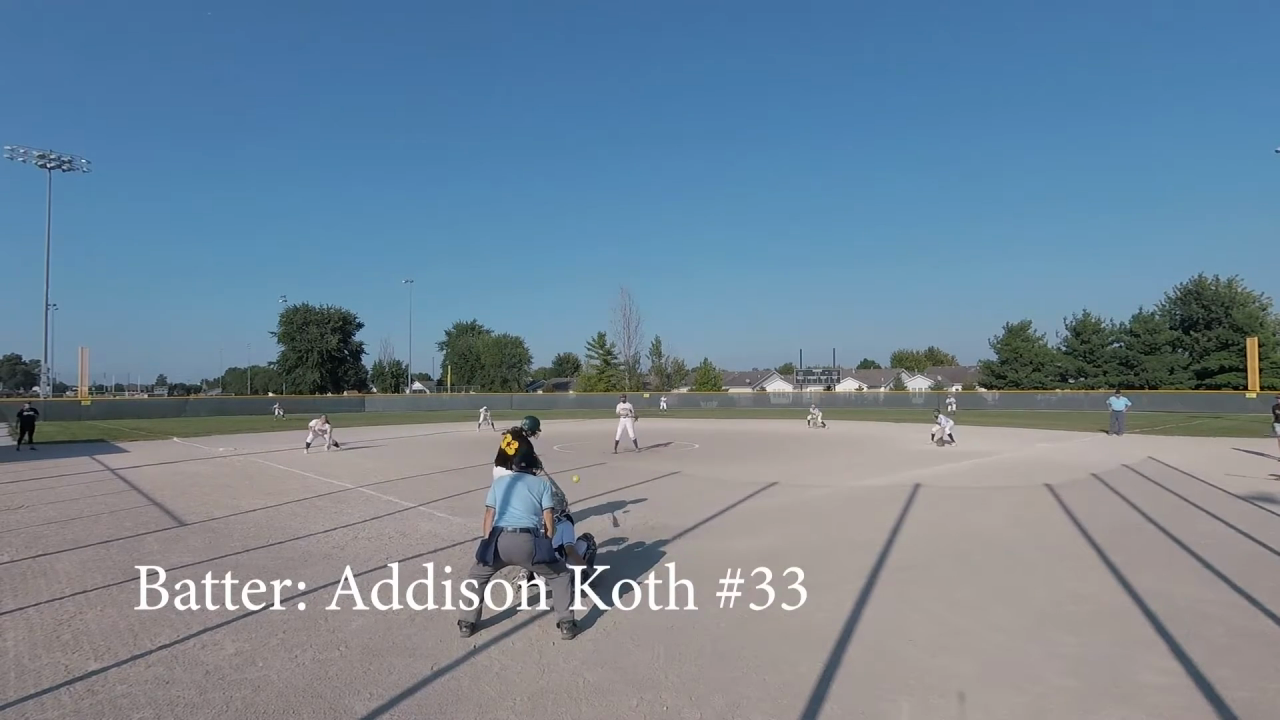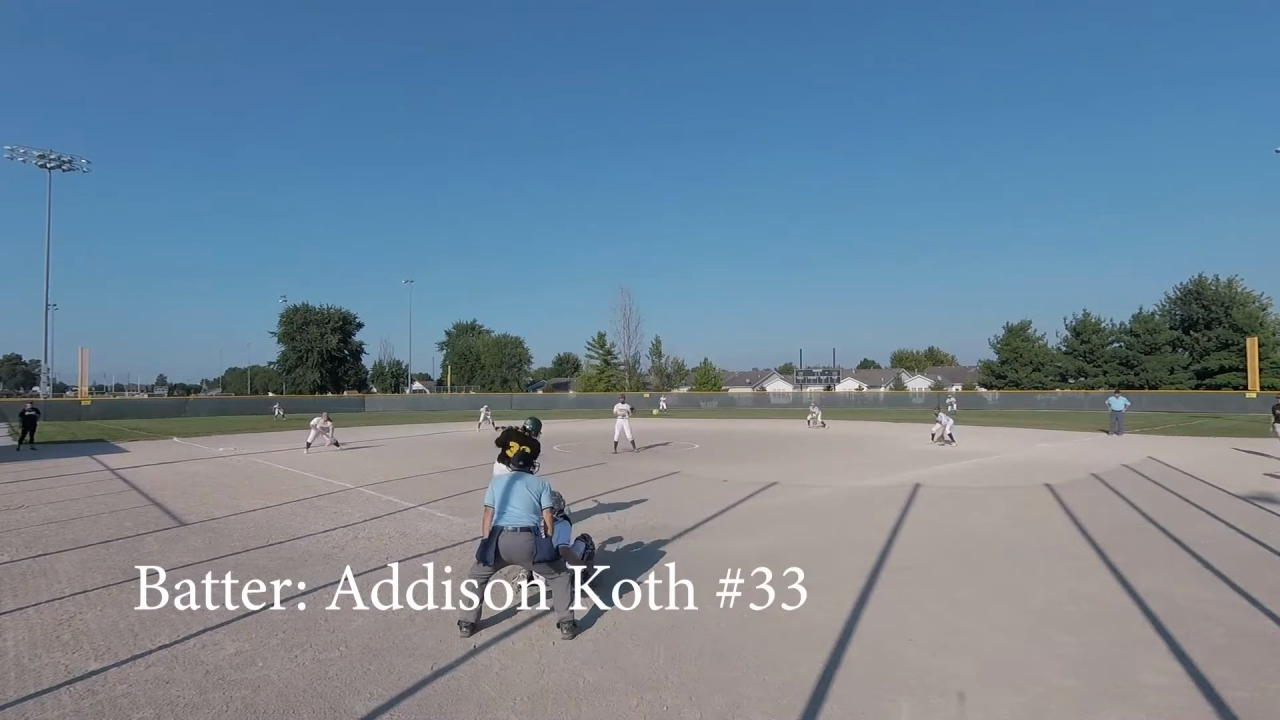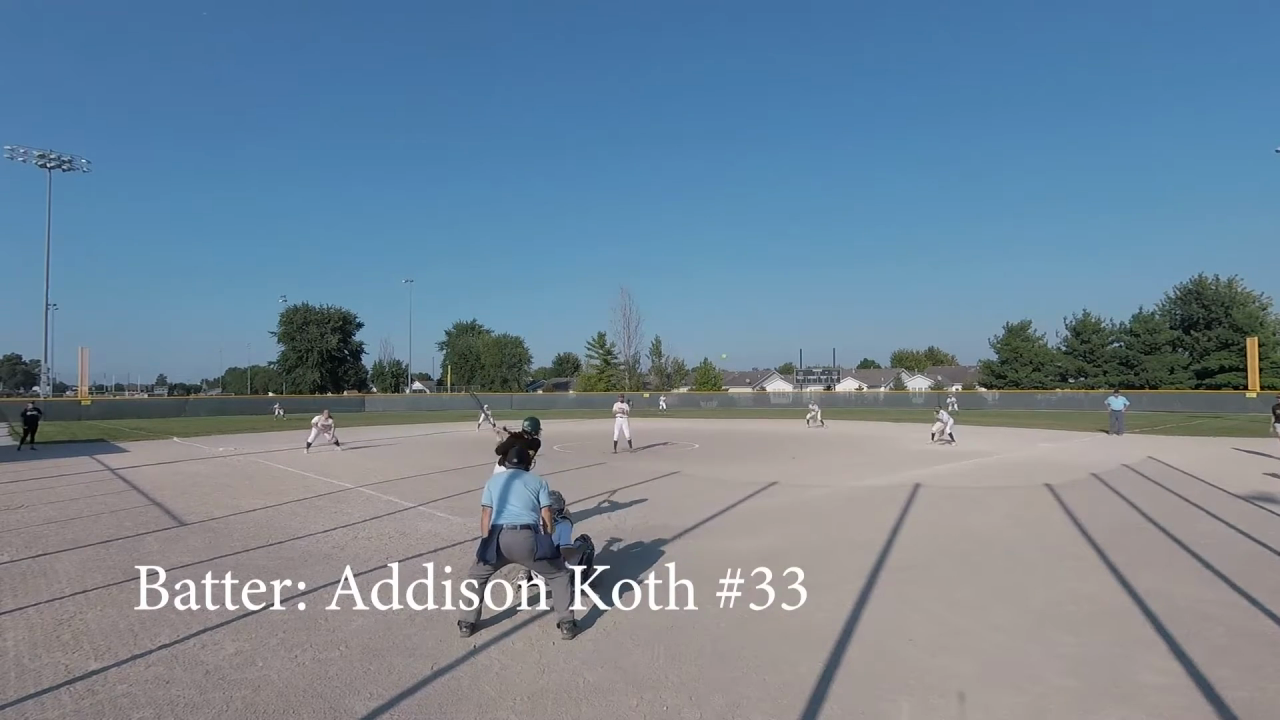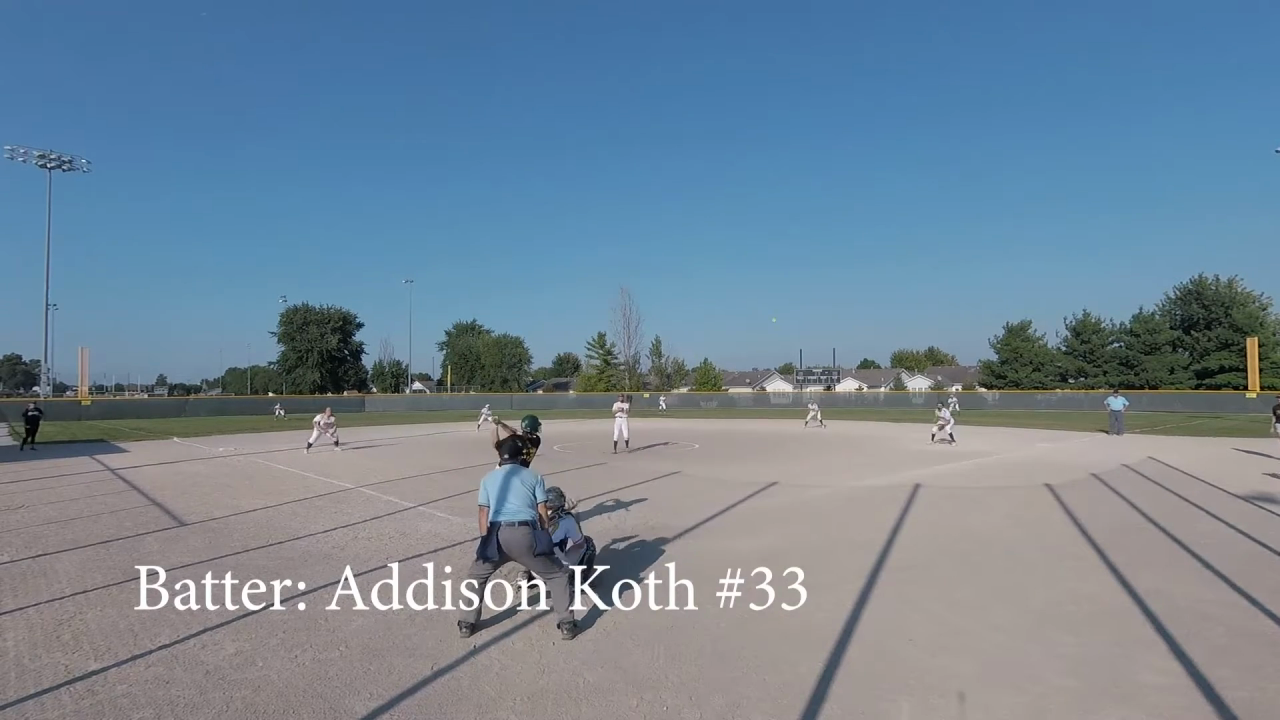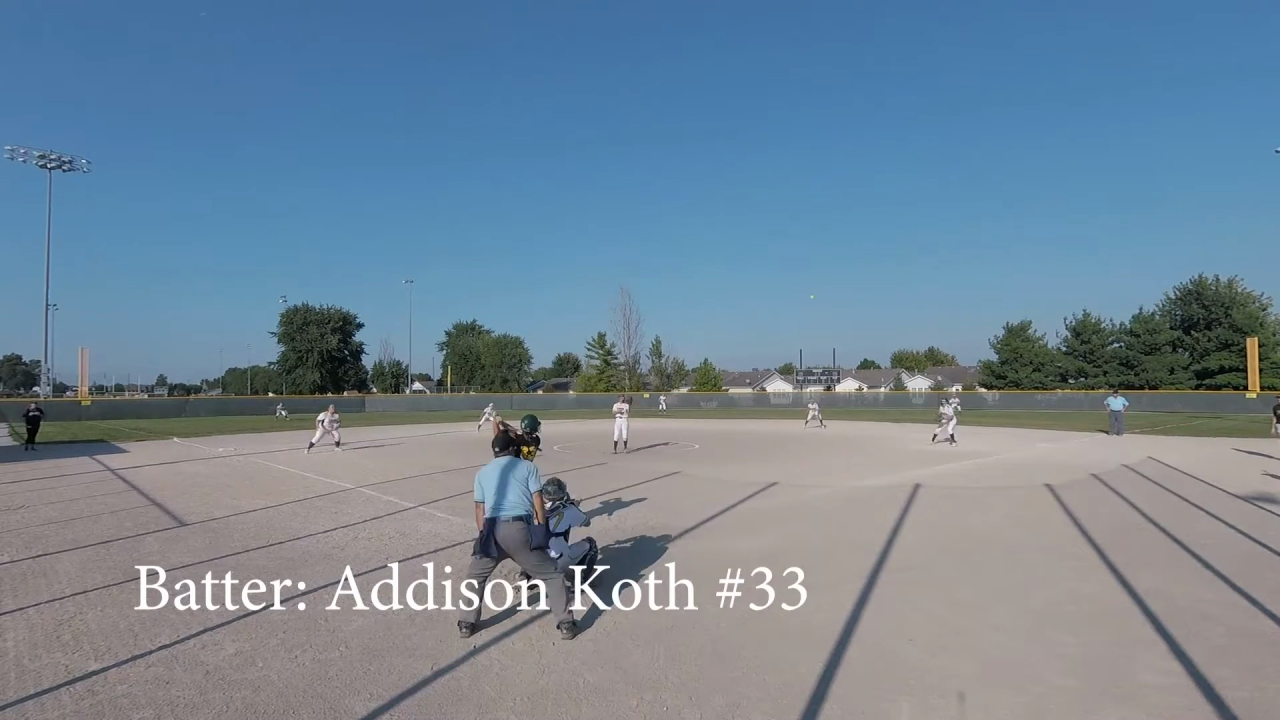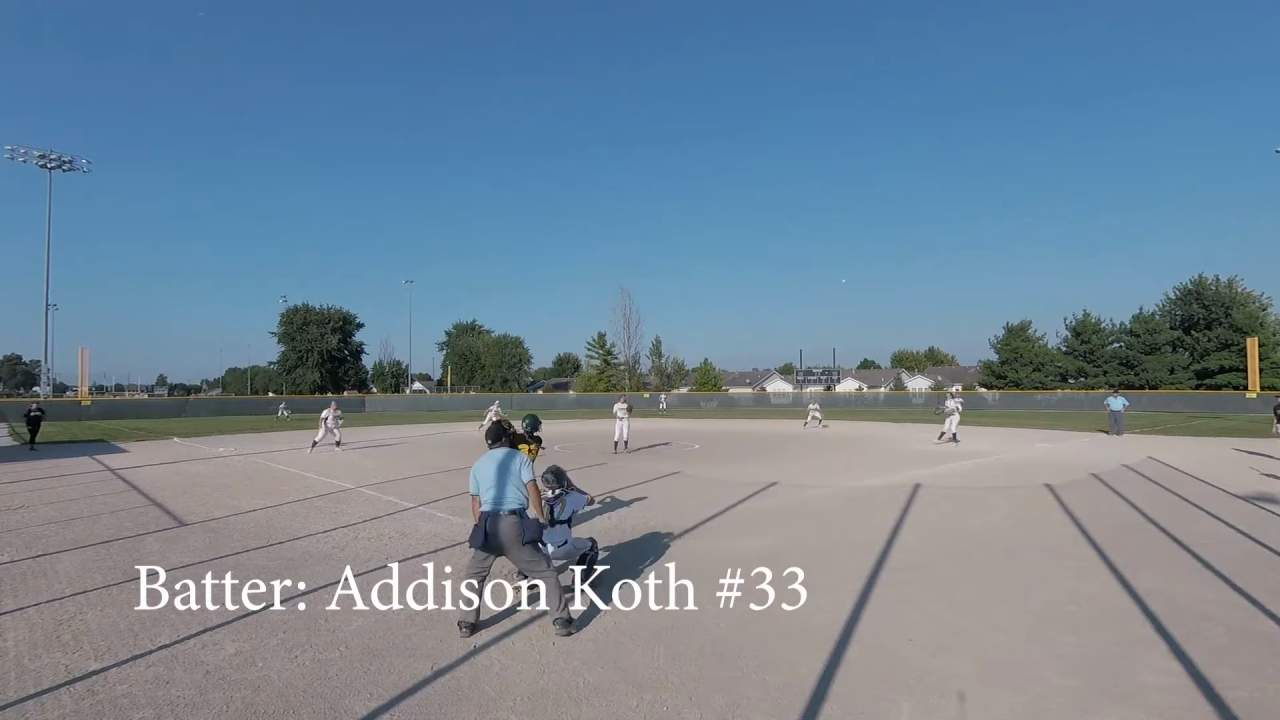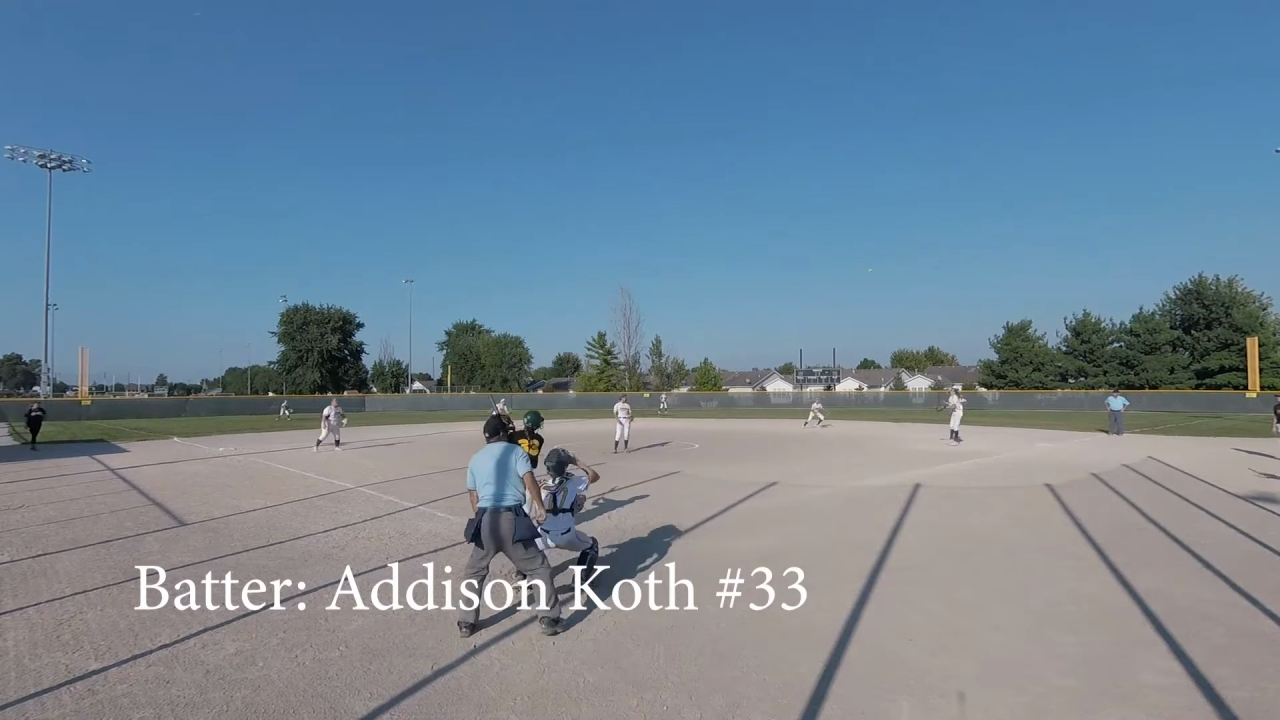
dt=0.1s
person 1, frame 1
left shoulder: (499, 482)
right shoulder: (543, 484)
left elbow: (489, 515)
right elbow: (548, 518)
left wrist: (487, 543)
left hip: (500, 540)
right hip: (527, 541)
left knee: (477, 576)
right knee: (560, 575)
left ankle: (467, 624)
right ankle: (567, 625)
person 1, frame 2
left shoulder: (497, 481)
right shoulder: (541, 483)
left elbow: (488, 514)
right elbow: (548, 517)
left wrist: (487, 543)
left hip: (500, 539)
right hip: (527, 539)
left knee: (477, 576)
right knee: (561, 575)
left ankle: (467, 623)
right ankle: (566, 624)
person 1, frame 3
left shoulder: (494, 480)
right shoulder: (538, 481)
left elbow: (486, 514)
right elbow: (546, 516)
left wrist: (487, 543)
left hip: (498, 537)
right hip: (527, 538)
left knee: (477, 576)
right knee: (560, 574)
left ankle: (467, 623)
right ankle: (566, 623)
person 1, frame 4
left shoulder: (489, 477)
right shoulder: (533, 476)
left elbow: (483, 512)
right elbow: (542, 511)
left wrist: (486, 541)
right wrist: (544, 540)
left hip: (497, 534)
right hip: (526, 534)
left knee: (476, 576)
right knee: (558, 575)
left ankle: (467, 623)
right ankle: (566, 623)
person 1, frame 5
left shoulder: (483, 472)
right shoulder: (526, 466)
left elbow: (479, 508)
right elbow: (537, 501)
left wrist: (484, 535)
left hip: (493, 529)
right hip: (521, 528)
left knee: (476, 575)
right knee: (550, 574)
left ankle: (467, 624)
right ankle: (565, 623)
person 1, frame 6
left shoulder: (478, 464)
right shoulder: (520, 457)
left elbow: (475, 501)
right elbow: (532, 489)
left wrist: (480, 529)
right wrist: (541, 519)
left hip: (488, 523)
right hip: (515, 522)
left knee: (475, 574)
right knee: (543, 570)
left ankle: (467, 622)
right ankle: (561, 620)
person 1, frame 7
left shoulder: (476, 459)
right shoulder: (516, 452)
left elbow: (473, 496)
right elbow: (529, 480)
right wrist: (540, 507)
left hip: (486, 520)
right hip: (513, 518)
left knee: (475, 571)
right knee: (537, 567)
left ankle: (468, 622)
right ankle: (548, 618)
